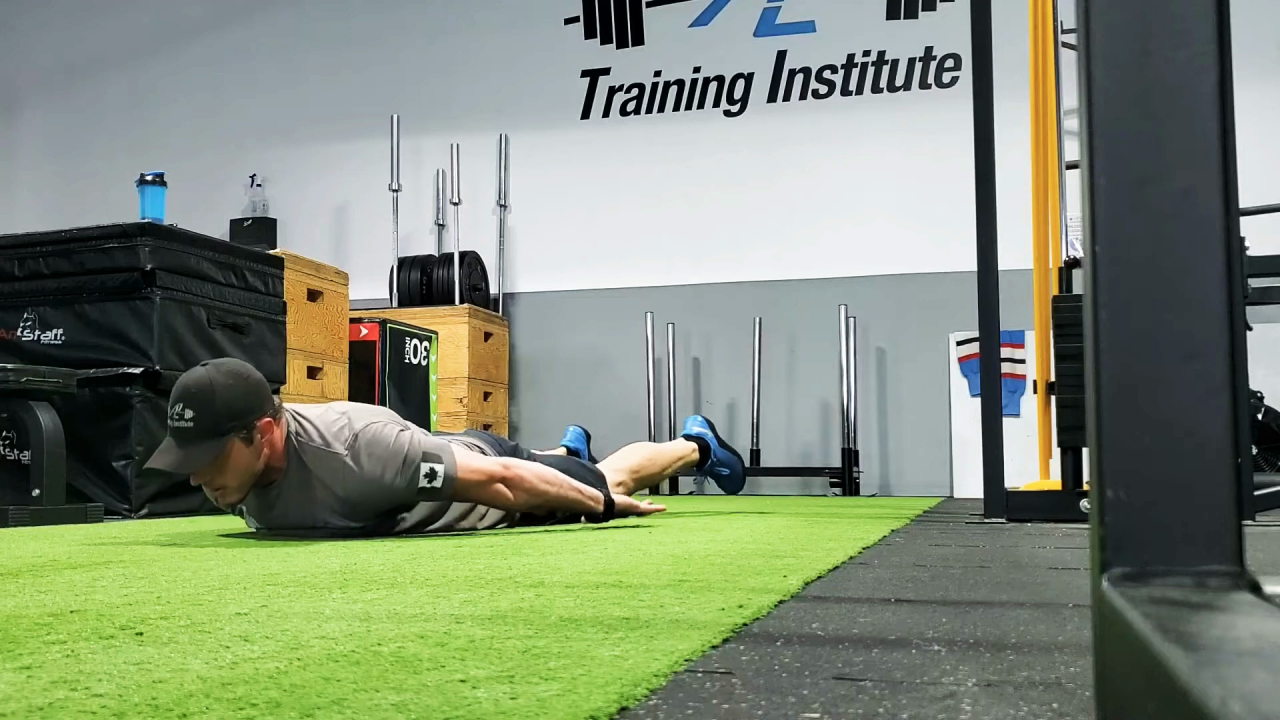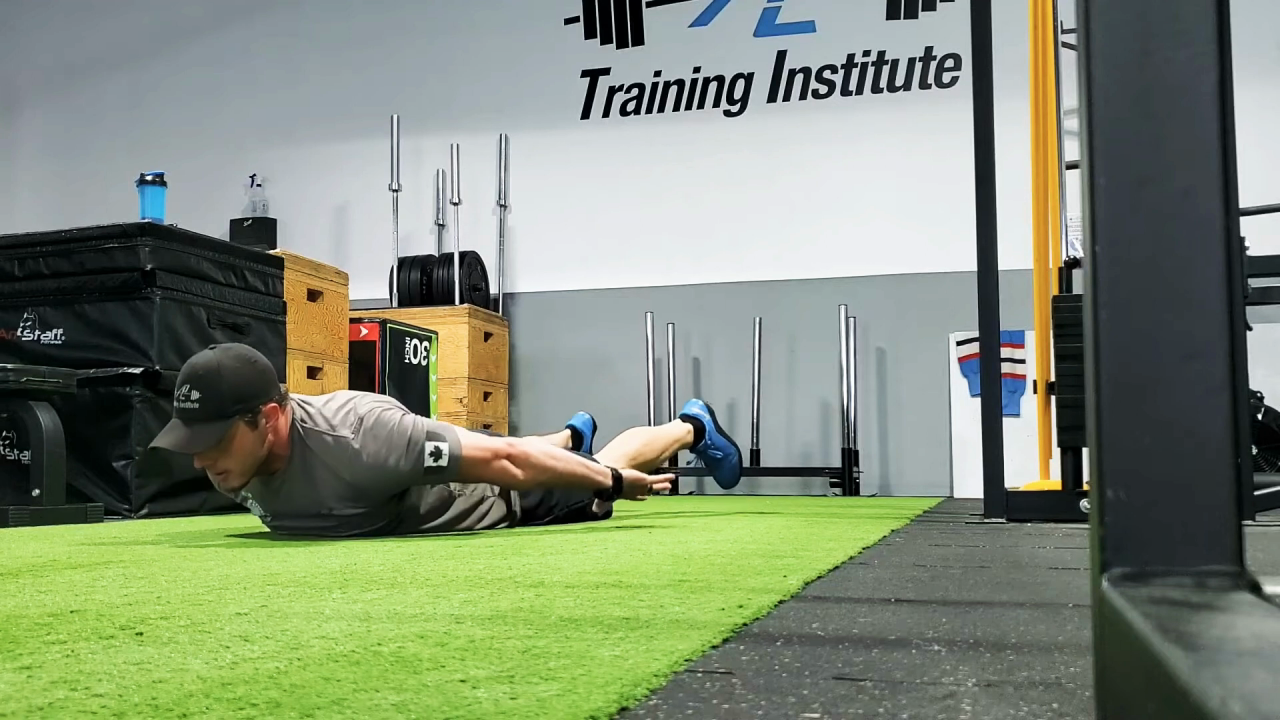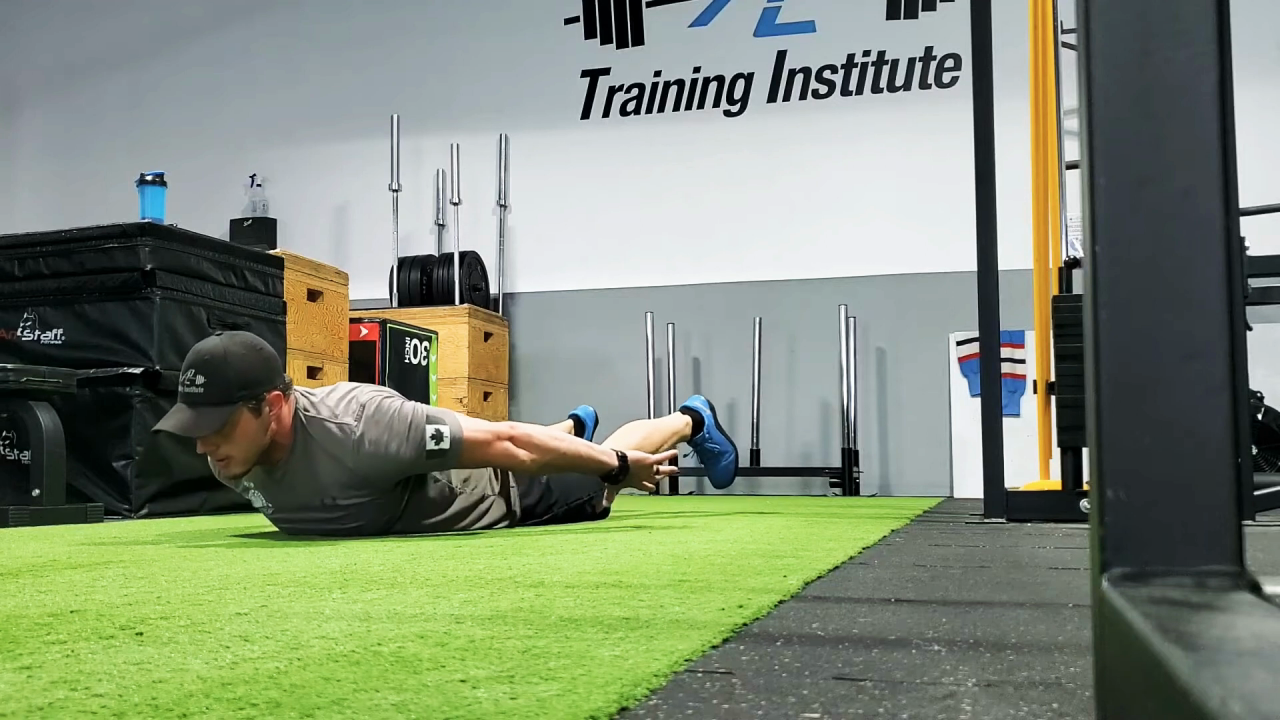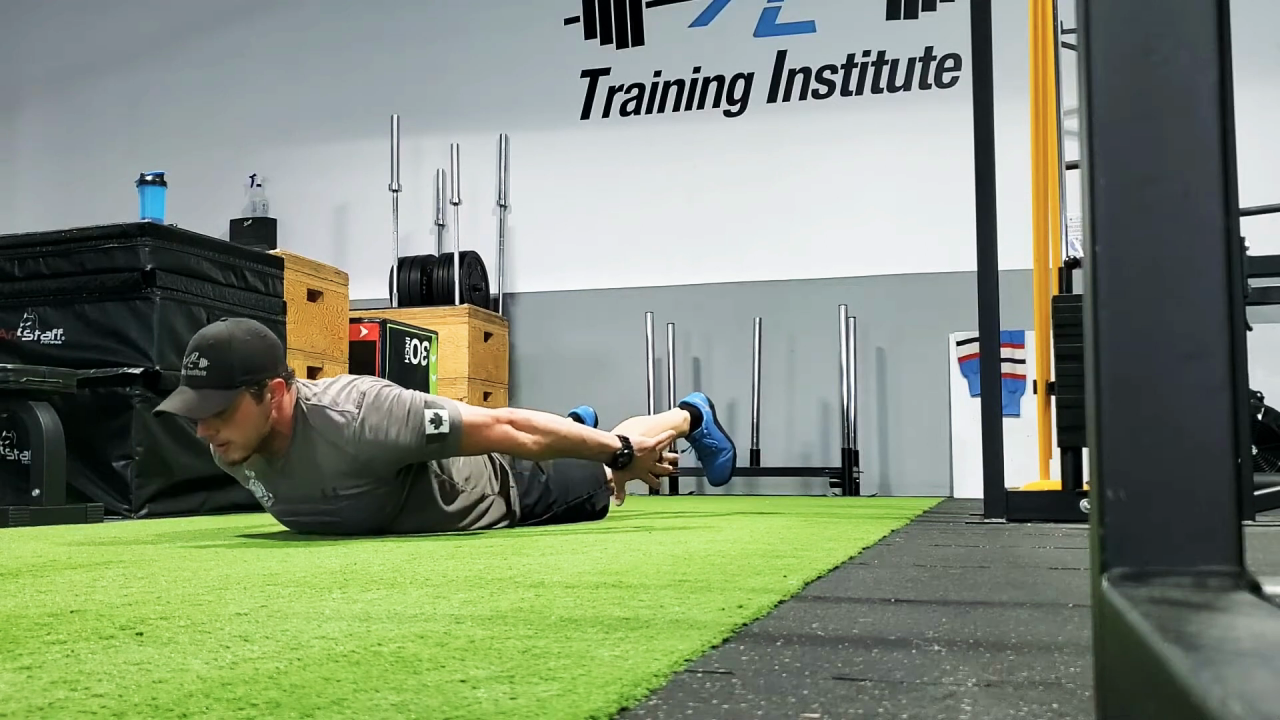
dt=0.2s
person 1, frame 1
left shoulder: (351, 451)
right shoulder: (236, 465)
left elbow: (500, 479)
left wrist: (609, 505)
left hip: (492, 491)
right hip: (440, 461)
left knee: (609, 481)
left ankle: (696, 445)
right ankle: (569, 448)
person 1, frame 2
left shoulder: (355, 438)
right shoulder: (236, 460)
left elbow: (504, 459)
left wrist: (614, 483)
left hip: (498, 496)
right hip: (444, 480)
left knee: (608, 473)
left ankle: (693, 427)
right ankle: (572, 434)
person 1, frame 3
left shoulder: (357, 428)
right shoulder: (232, 460)
left elbow: (504, 441)
left wrist: (620, 465)
left hip: (497, 498)
right hip: (434, 495)
left knee: (600, 483)
left ankle: (690, 421)
right ankle: (574, 424)
person 1, frame 4
left shoulder: (358, 418)
right shoulder: (232, 448)
left elbow: (505, 427)
left wrist: (623, 454)
left hip: (497, 497)
left knee: (603, 479)
left ankle: (689, 417)
right ankle: (575, 423)
